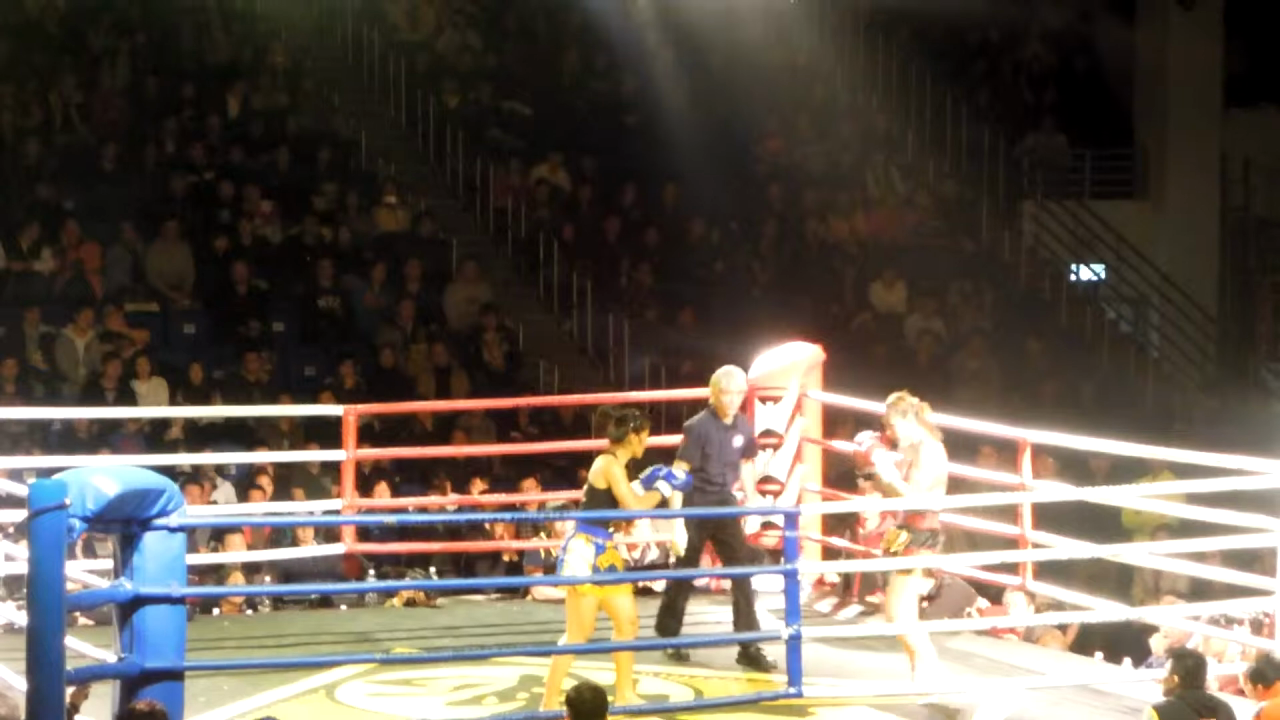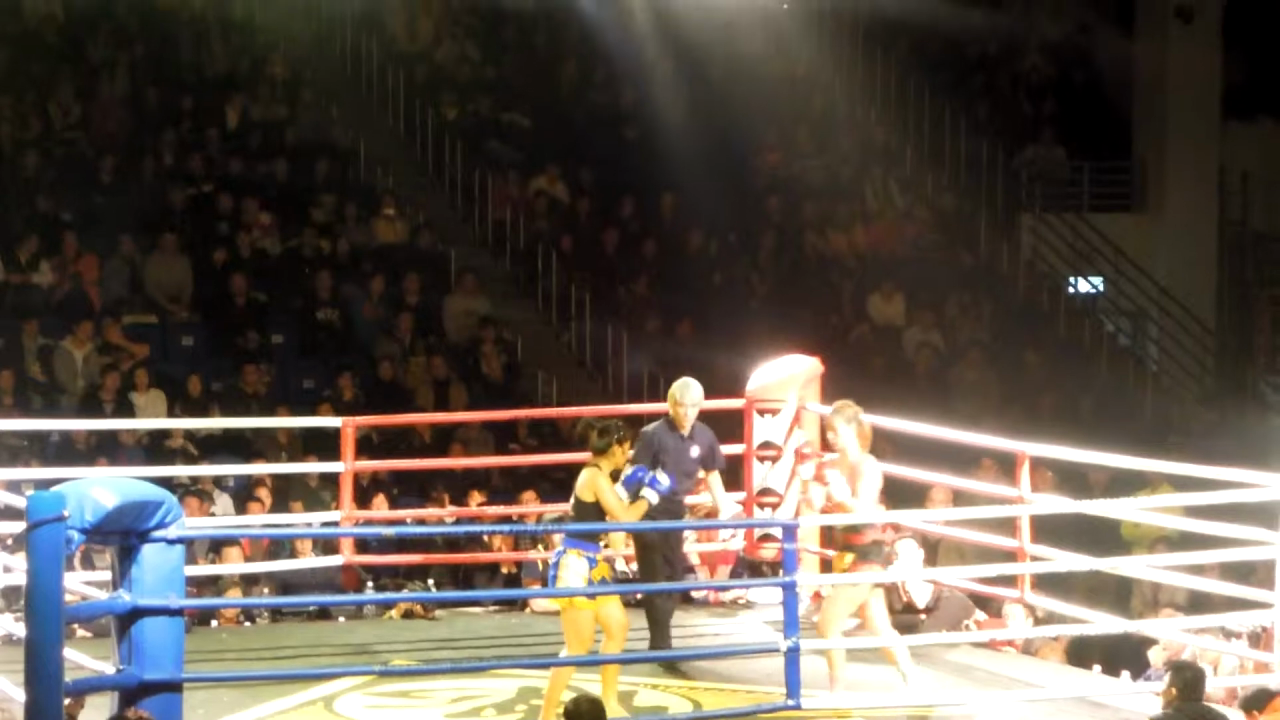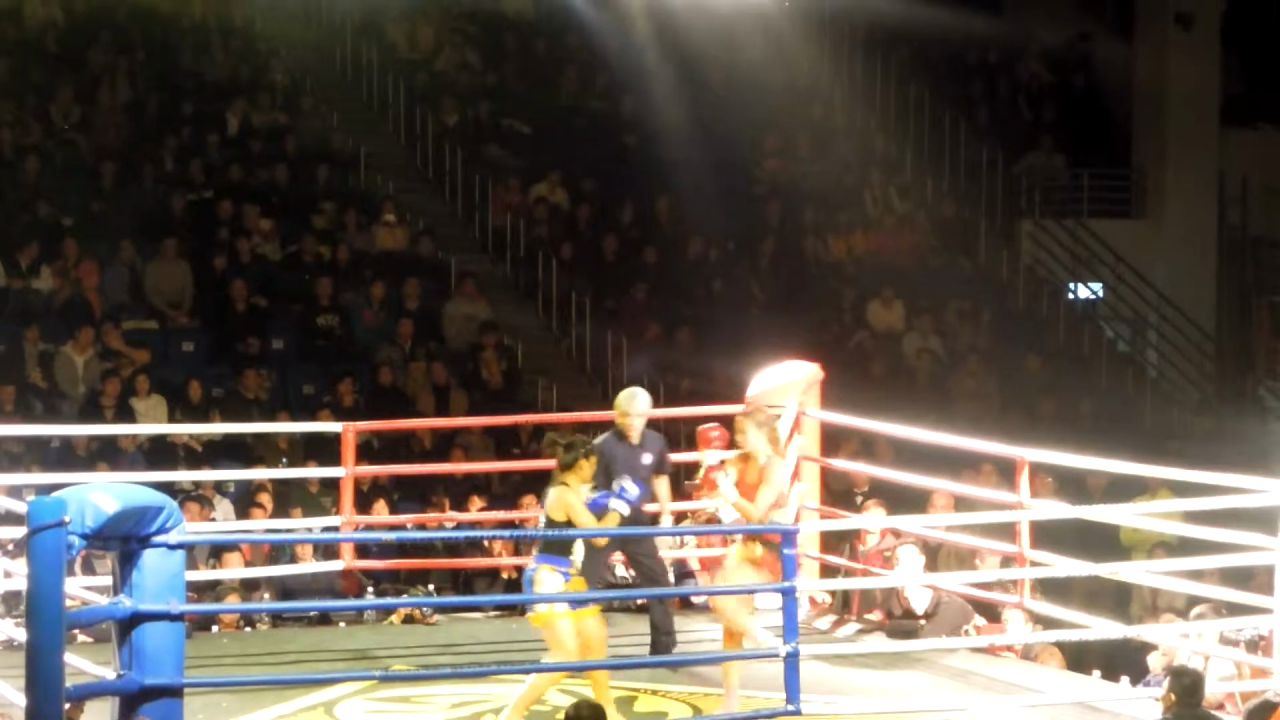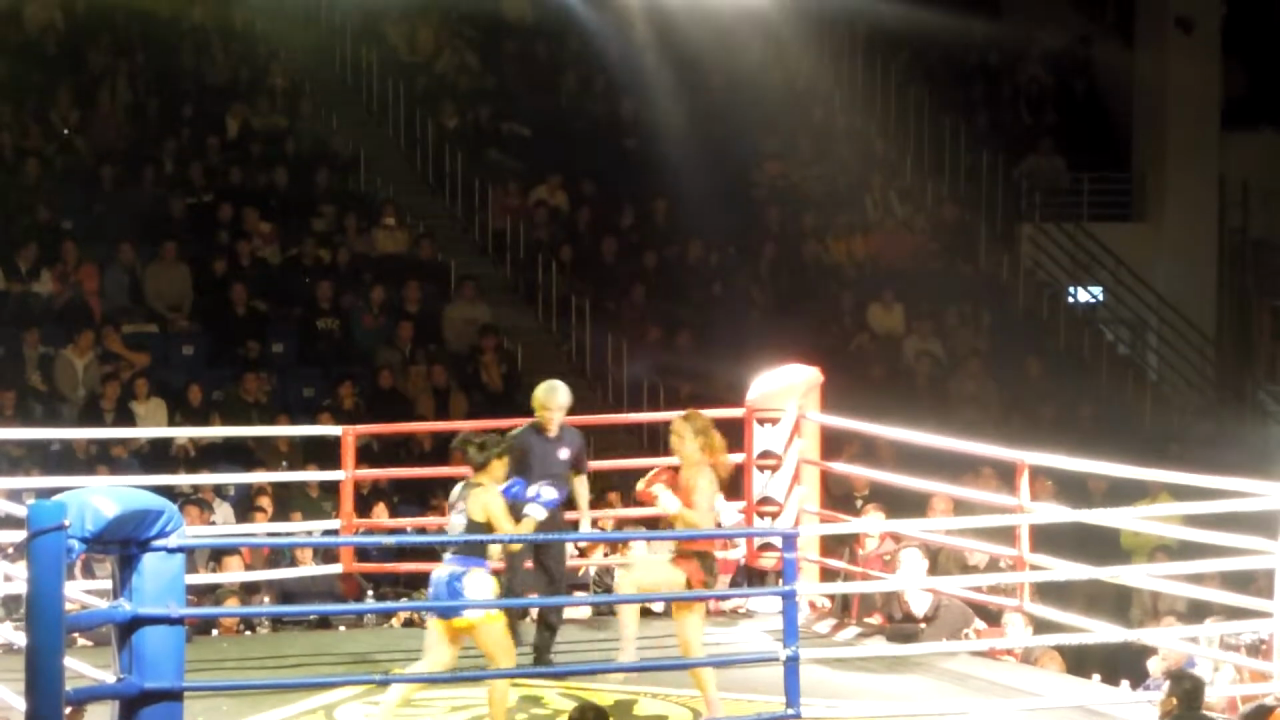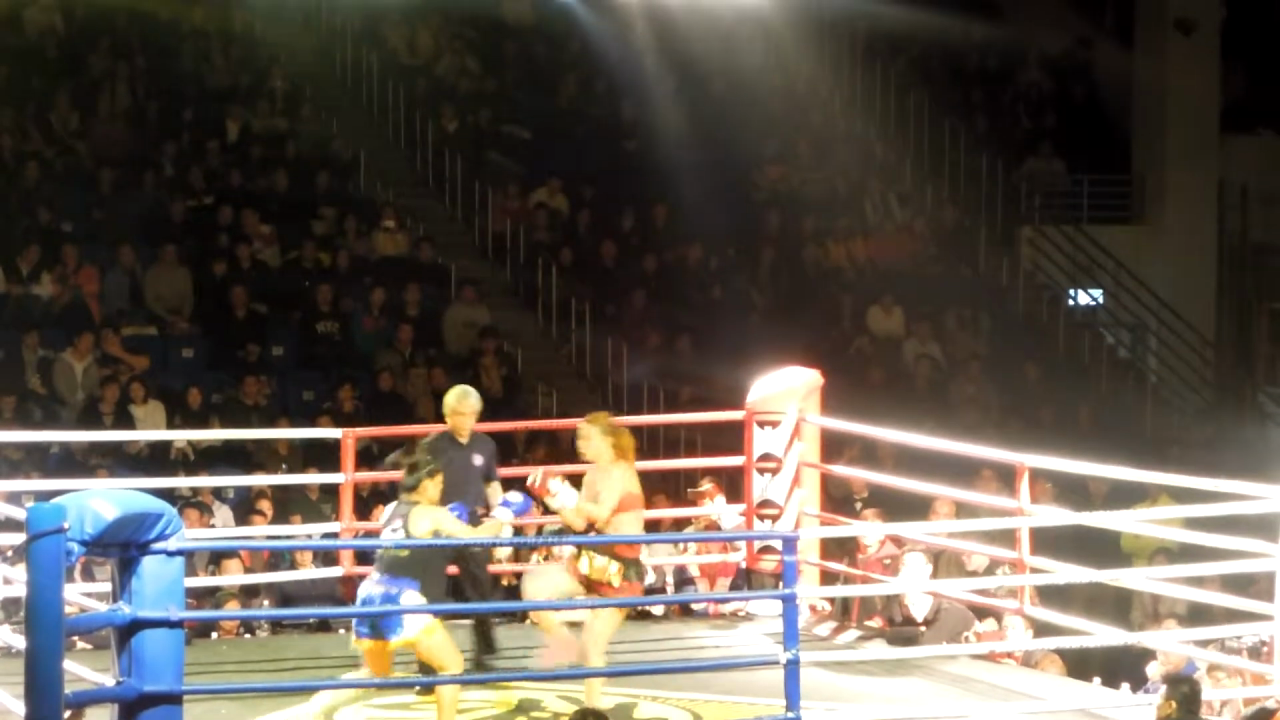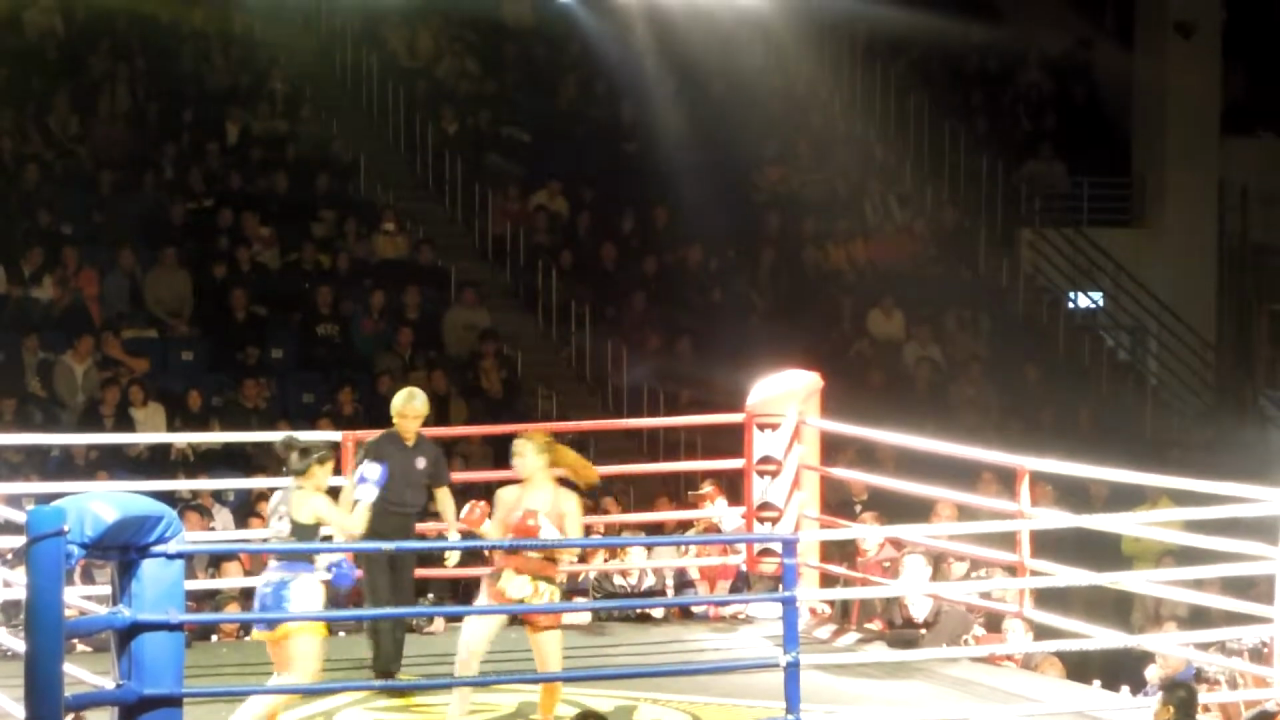
dt=0.4s
person 1, frame 1
left shoulder: (930, 451)
right shoulder: (910, 449)
left elbow: (912, 496)
right elbow: (895, 491)
left wrist: (884, 469)
right wrist: (881, 460)
left hip: (921, 538)
right hip: (908, 535)
left knee: (899, 618)
right knee: (900, 616)
left ankle: (932, 678)
right ankle: (919, 679)
person 1, frame 2
left shoulder: (867, 466)
right shoulder: (835, 464)
left elbow: (862, 512)
right elbow: (820, 506)
left wrist: (842, 495)
right wrist: (811, 480)
left hip: (866, 552)
right hip: (850, 552)
left knee: (828, 624)
right knee: (878, 627)
left ankle: (836, 692)
right ankle: (912, 683)
person 1, frame 3
left shoulder: (776, 467)
right shoulder: (740, 462)
left elbow: (756, 513)
right elbow: (714, 492)
left wrist: (731, 495)
right wrist: (709, 463)
left hip: (769, 549)
right hip: (747, 547)
left knee: (723, 601)
right knee: (731, 629)
left ankle: (757, 638)
right ankle: (730, 703)
person 1, frame 4
left shoulder: (701, 474)
right shoulder: (685, 471)
left elbow: (702, 522)
left wrist: (675, 507)
right wrist: (658, 496)
left hip: (696, 563)
right hip: (686, 563)
left knee: (624, 582)
right knee: (690, 645)
left ankle: (628, 652)
person 1, frame 5
left shoulder: (618, 472)
right shoulder: (592, 476)
left elbow: (600, 515)
right elbow: (579, 524)
left wrist: (569, 497)
right wrist: (552, 499)
left hip: (622, 567)
right hip: (594, 561)
left knee: (592, 649)
right knee: (533, 587)
right ankle: (562, 641)
person 1, frame 6
left shoulder: (566, 498)
right shoulder: (507, 494)
left elbow: (573, 550)
right elbow: (496, 535)
left wrist: (549, 536)
right wrist: (482, 526)
left hip: (543, 587)
right hip: (506, 579)
left knee: (551, 674)
right knee: (470, 647)
person 2, frame 1
left shoulder: (743, 426)
right shoulder: (698, 426)
right elbow: (679, 472)
left wrist: (751, 503)
right wrist: (677, 521)
left hip: (724, 503)
right hip: (695, 502)
left knee: (743, 570)
right knee: (683, 574)
left ankle: (749, 647)
right ankle: (668, 638)
person 2, frame 2
left shoulder: (704, 436)
right shoulder: (652, 434)
left elbow: (712, 475)
left wrist: (724, 510)
left hip: (674, 510)
right hip: (647, 510)
left knee: (673, 579)
right knee: (655, 583)
left ankle: (660, 646)
right ankle: (663, 649)
person 2, frame 3
left shoulder: (656, 442)
right shoulder: (603, 446)
left elbow: (660, 477)
left wrist: (666, 514)
left hip: (635, 521)
left knee: (658, 582)
right knee: (587, 585)
left ankle: (663, 649)
person 2, frame 4
left shoulder: (574, 438)
right shoulder: (519, 438)
left elbow: (579, 477)
left wrist: (585, 517)
left hip: (552, 518)
left knee: (555, 587)
right knee: (515, 585)
left ankle: (542, 653)
person 2, frame 5
left shoulder: (485, 445)
right shoulder: (432, 446)
left elbow: (492, 487)
left knee: (482, 593)
left ankle: (483, 656)
right ankle: (428, 670)
person 2, frame 6
left shoulder: (430, 450)
right shoulder: (376, 446)
left elbow: (442, 492)
left wrist: (453, 535)
left hip: (405, 531)
right hip: (375, 529)
left knee: (400, 603)
right knee: (379, 601)
left ankle: (386, 671)
right ankle: (386, 673)
person 3, frame 1
left shoulder: (613, 464)
right shoulder: (609, 464)
right elbow: (634, 509)
left wrist: (644, 485)
right wrist: (665, 487)
left hip: (602, 549)
right hip: (585, 550)
left knee: (627, 620)
right knee: (578, 633)
left ankle: (624, 693)
right ankle: (549, 703)
person 3, frame 2
left shoulder: (594, 475)
right shoulder: (595, 476)
right elbow: (625, 519)
left wrist: (626, 487)
right wrist: (651, 492)
left hip: (589, 562)
right hip: (576, 563)
left knee: (617, 627)
right knee: (578, 647)
person 3, frame 3
left shoulder: (561, 490)
right shoulder: (566, 495)
right elbow: (599, 537)
left wrist: (595, 506)
right wrist: (621, 504)
left hip: (564, 576)
right hip: (550, 578)
left knee: (596, 640)
right knee: (566, 658)
person 3, frame 4
left shoulder: (461, 489)
right shoulder: (488, 496)
right elbow: (513, 540)
right wrist: (537, 508)
left hip: (445, 577)
right hip: (470, 582)
left knee: (435, 662)
right knee: (504, 660)
person 3, frame 5
left shoulder: (394, 511)
right shoulder: (432, 515)
right elbow: (475, 537)
left wrist: (443, 528)
left hip: (370, 596)
right hip: (401, 600)
left knee: (375, 675)
right knee: (451, 666)
person 3, frame 6
left shoulder: (279, 498)
right shoulder: (312, 499)
right elbow: (352, 530)
left wrist: (328, 563)
right wrist: (367, 492)
left hip: (271, 586)
right hip: (297, 588)
left knee: (285, 674)
right knee: (301, 677)
